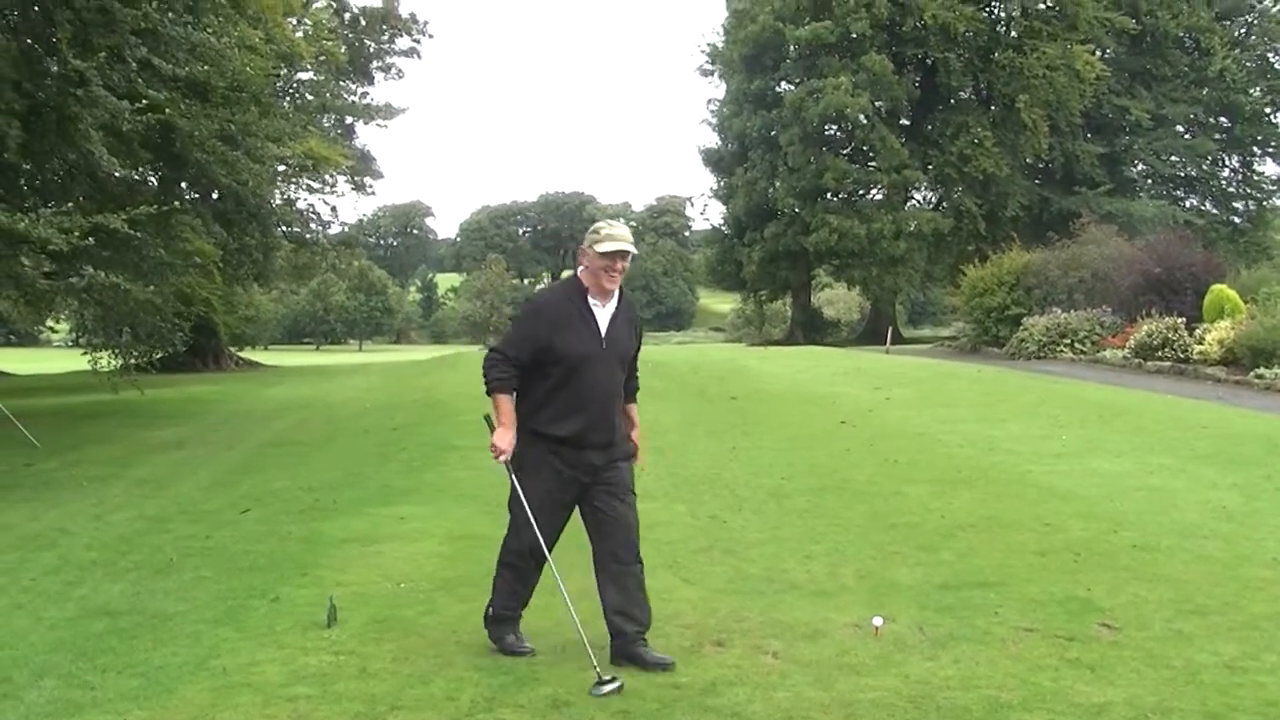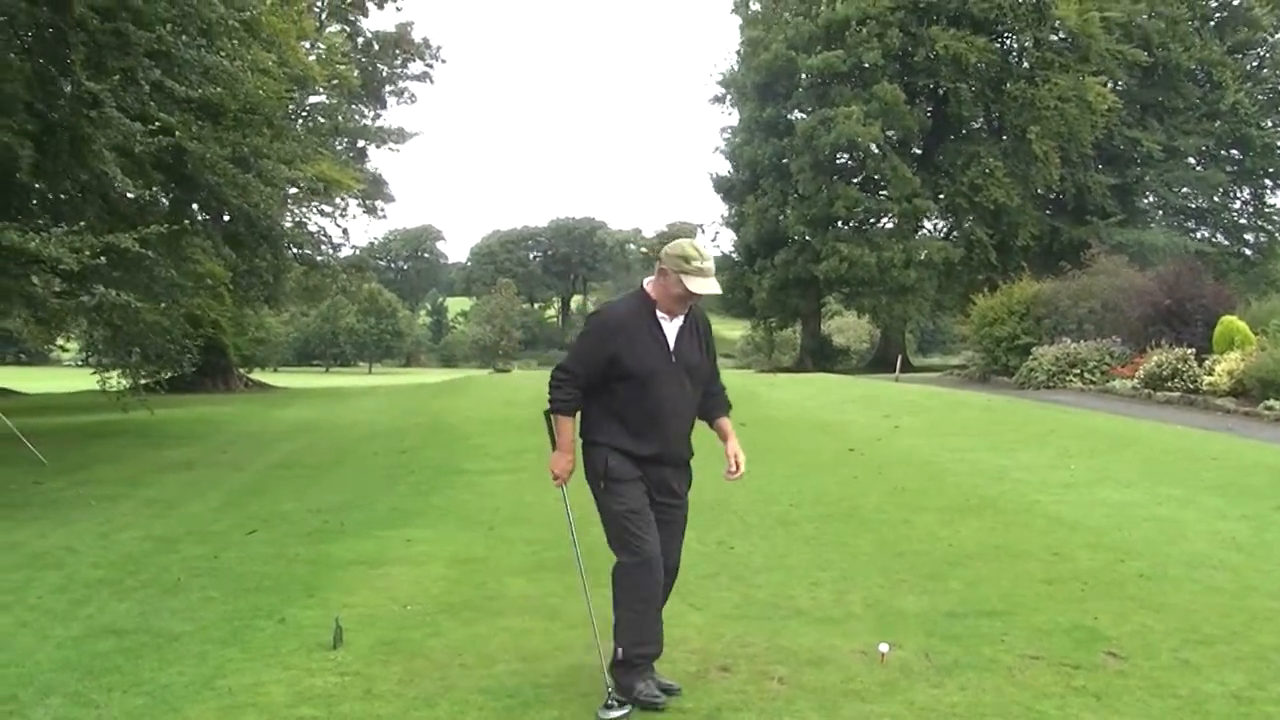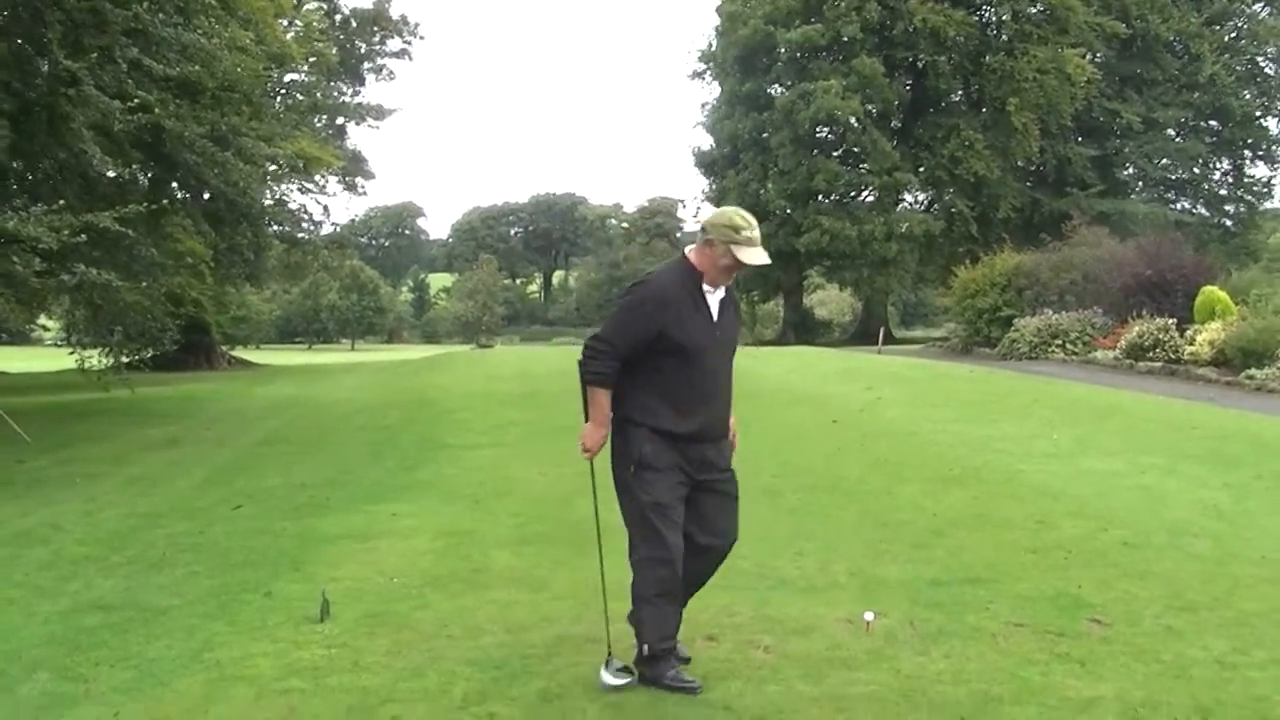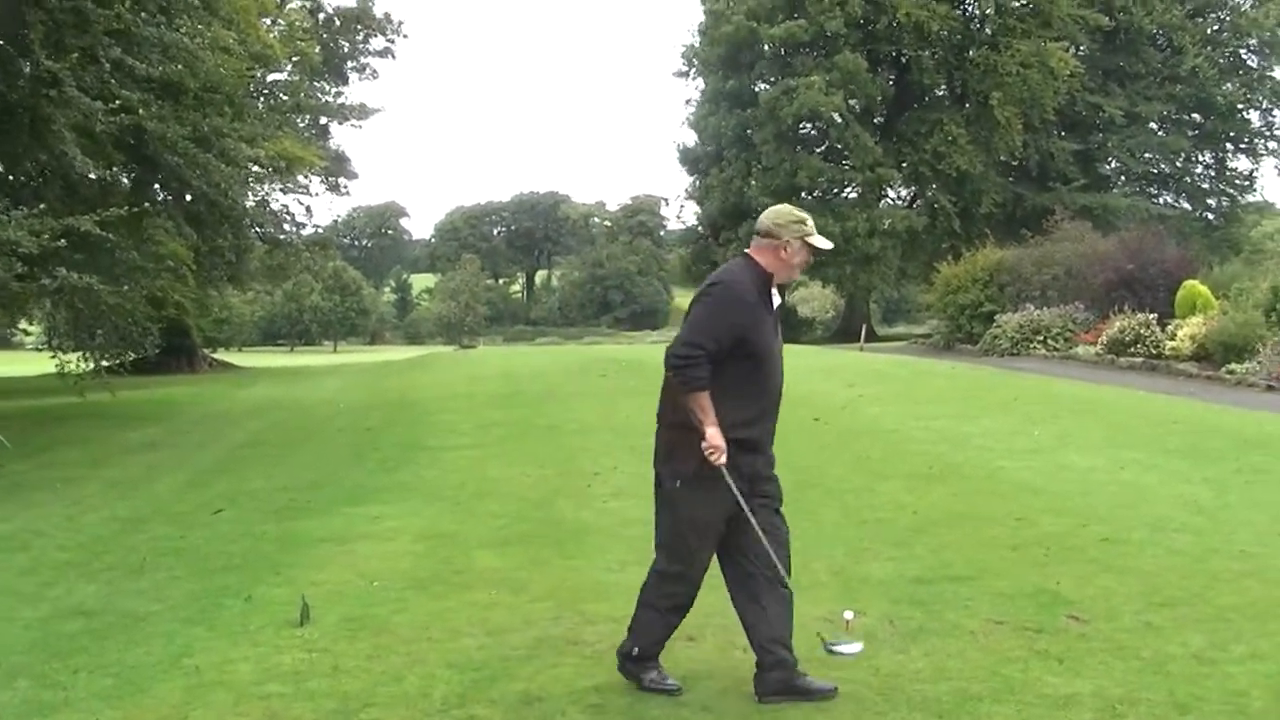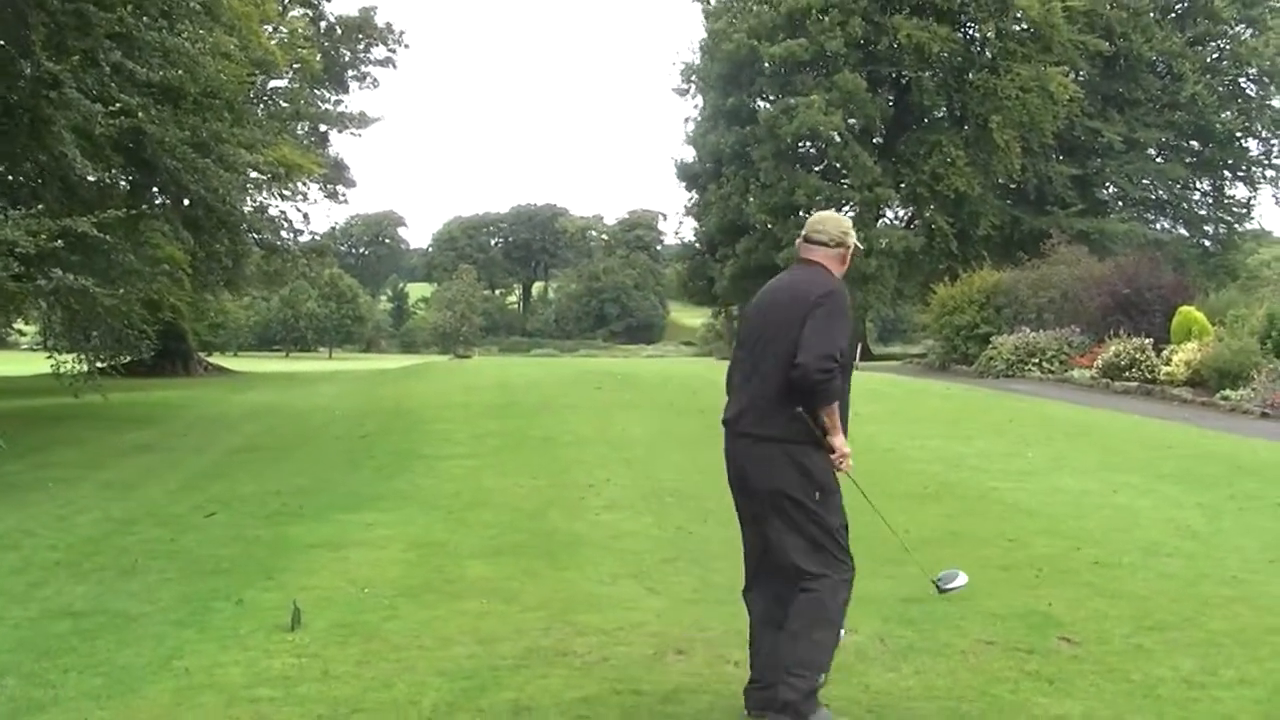
dt=0.4s
person 1, frame 1
left shoulder: (626, 308)
right shoulder: (548, 306)
right elbow: (499, 364)
left wrist: (634, 426)
right wrist: (505, 427)
left hip: (607, 451)
right hip: (547, 448)
left knee: (621, 541)
right knee: (530, 539)
left ankle: (628, 639)
right ankle: (501, 620)
person 1, frame 2
left shoulder: (697, 323)
right shoulder: (614, 320)
left elbow: (709, 388)
right elbow: (566, 383)
left wrist: (729, 438)
right wrist: (565, 450)
left hip: (672, 467)
right hip: (617, 462)
left knee: (659, 569)
right knee: (641, 561)
left ankle: (633, 662)
right ankle: (633, 668)
person 1, frame 3
left shoulder: (725, 293)
right shoulder: (657, 291)
right elbow: (600, 353)
left wrist: (727, 418)
right wrist: (599, 423)
left hip: (707, 442)
right hip: (652, 444)
left knee: (716, 538)
right knee: (657, 551)
left ankle: (654, 621)
right ankle: (651, 657)
person 1, frame 4
left shoulder: (762, 292)
right shoulder: (732, 289)
right elbow: (685, 359)
right wrist: (709, 428)
left hip: (743, 452)
right hip: (702, 451)
left knee: (766, 560)
right knee: (684, 558)
left ankle: (776, 672)
right ankle: (638, 654)
person 1, frame 5
left shoulder: (767, 294)
right shoulder: (828, 293)
left elbow: (741, 374)
right elbow: (818, 369)
right wrist: (835, 431)
left hip: (744, 449)
right hip: (790, 454)
left knee: (771, 572)
right knee: (825, 572)
